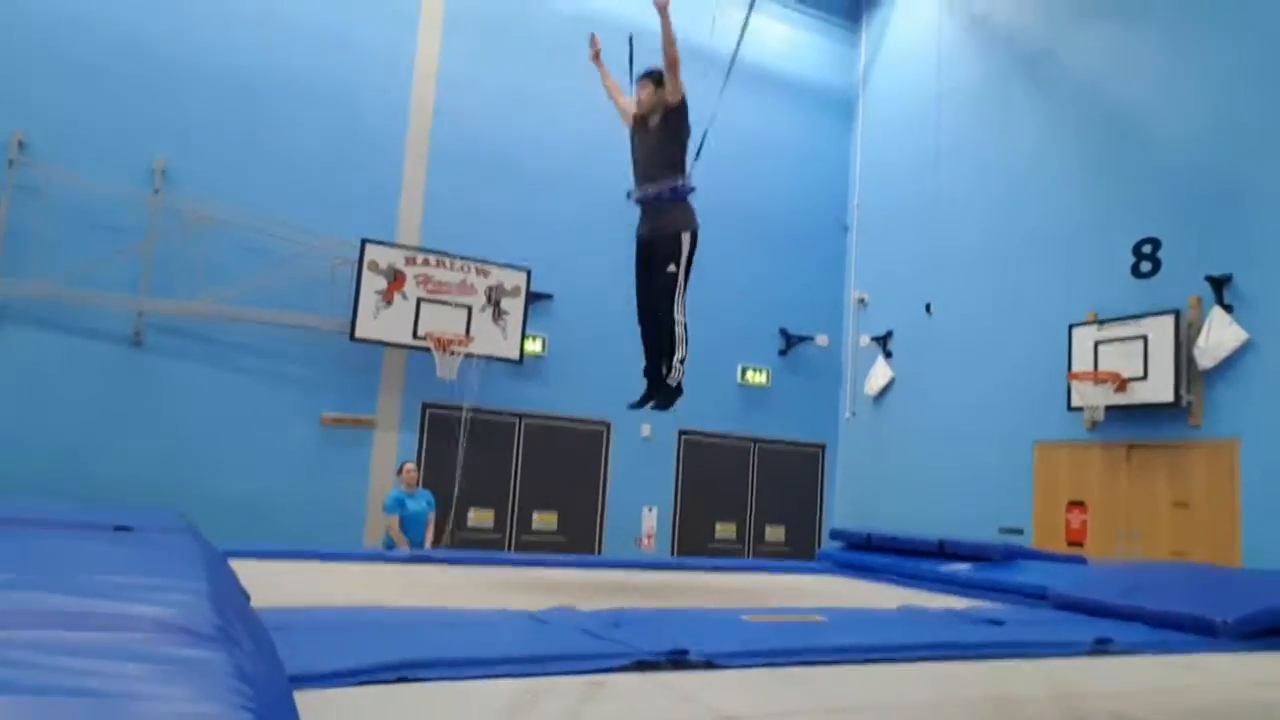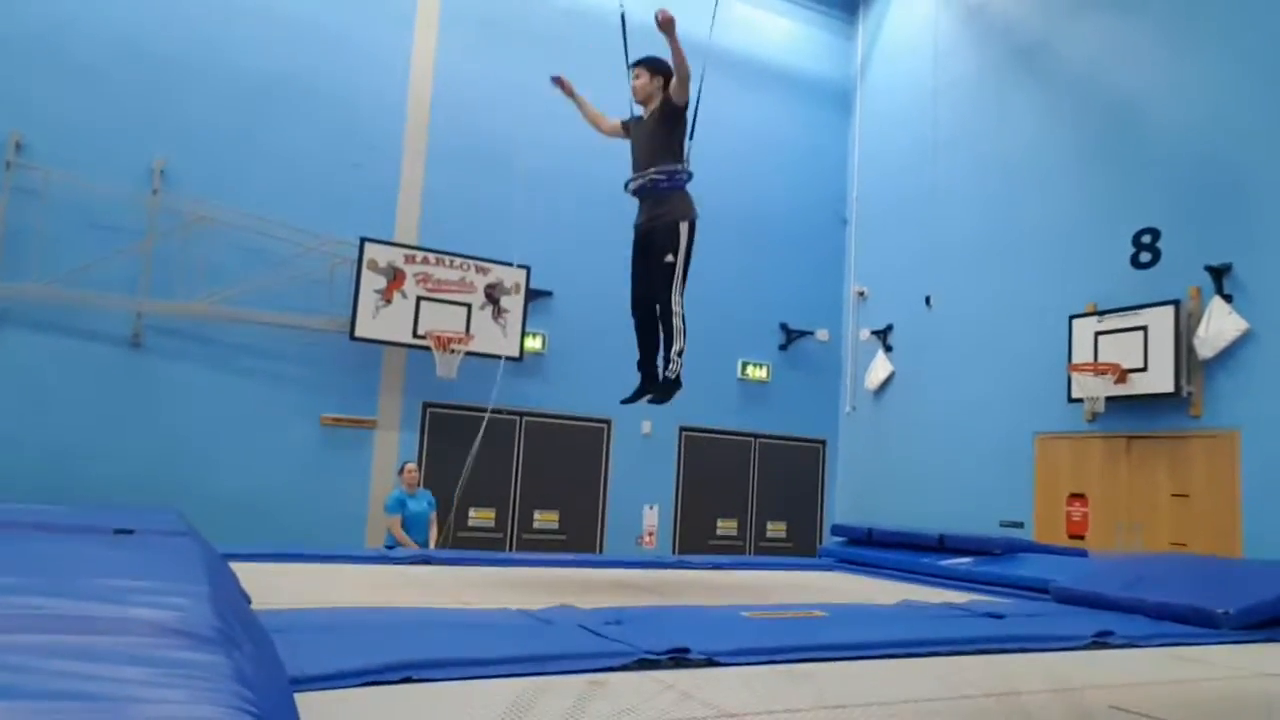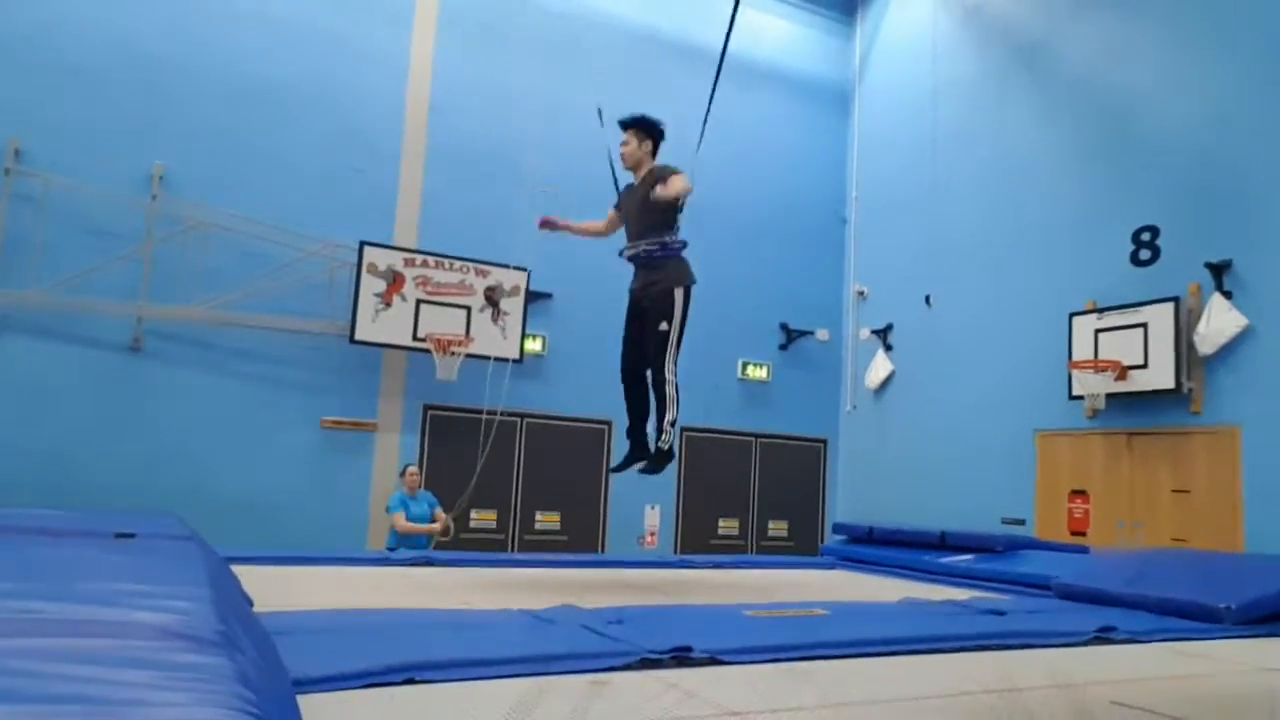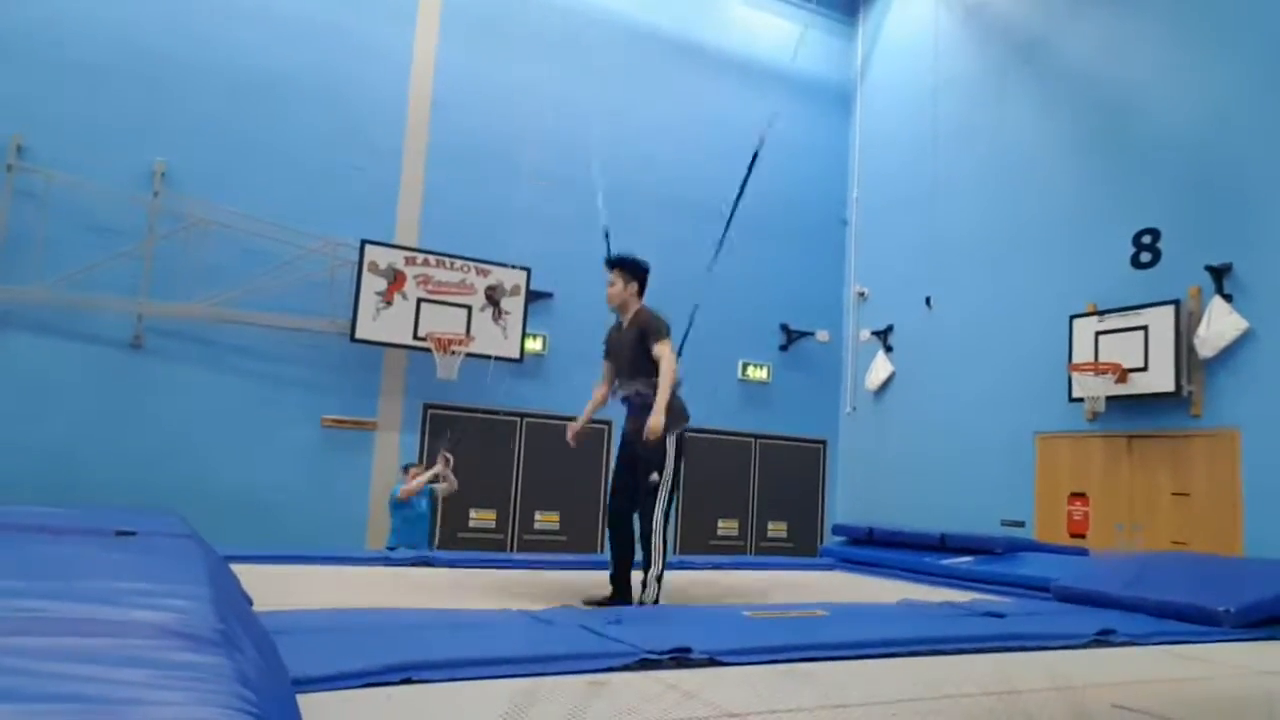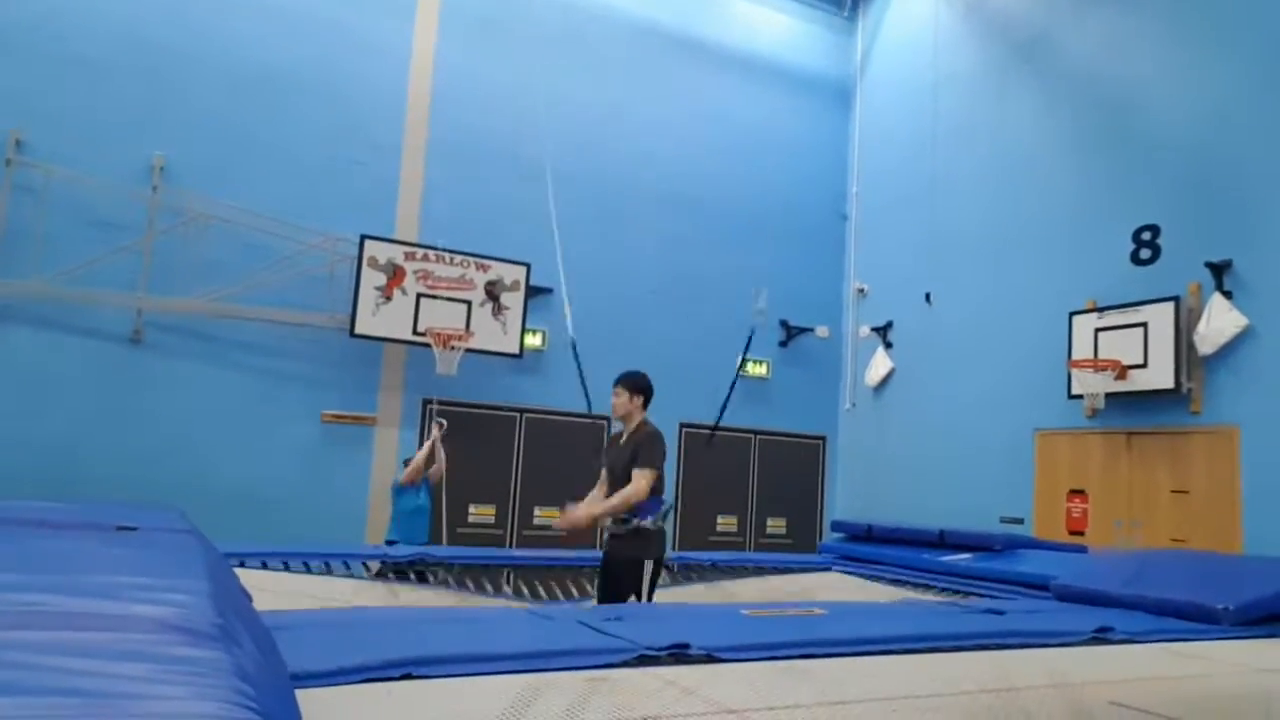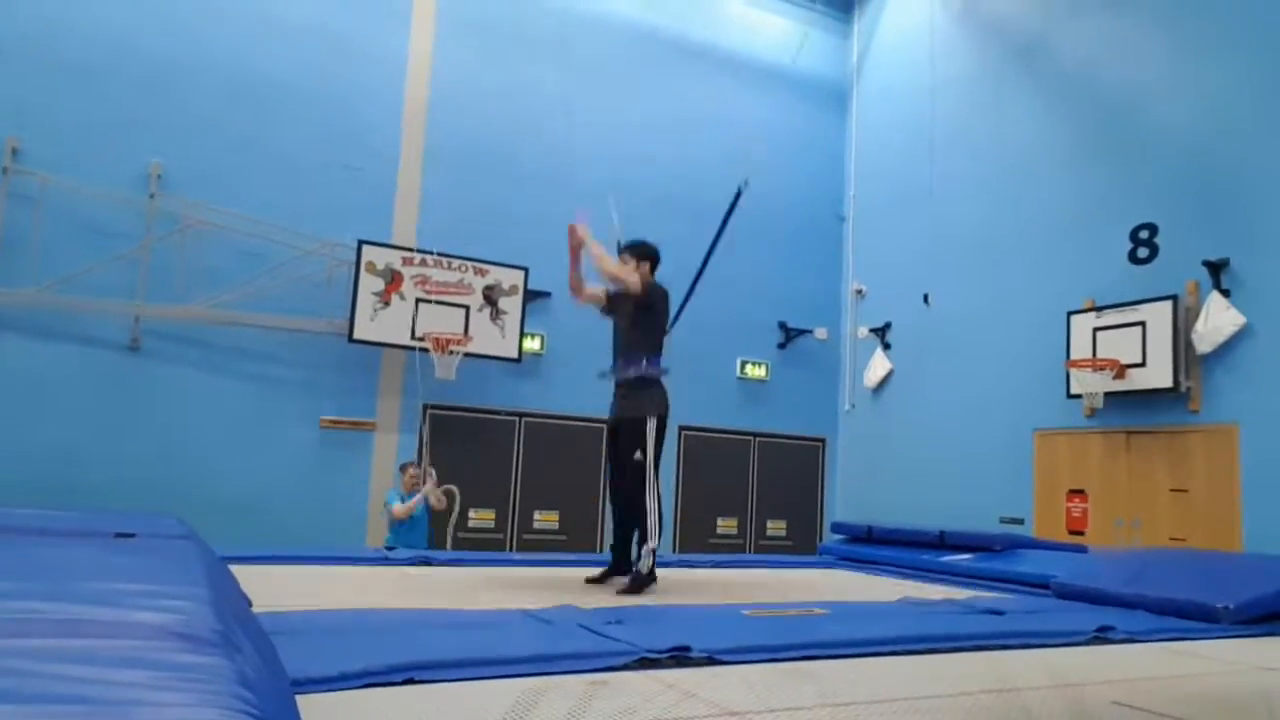
dt=0.2s
person 1, frame 1
left shoulder: (674, 118)
right shoulder: (640, 128)
left elbow: (672, 65)
right elbow: (618, 96)
right wrist: (599, 62)
left hip: (675, 224)
right hip: (648, 225)
left knee: (670, 306)
right knee: (647, 311)
left ankle: (673, 380)
right ankle: (654, 382)
person 1, frame 2
left shoulder: (672, 110)
right shoulder: (638, 123)
left elbow: (683, 75)
right elbow: (604, 125)
left wrist: (670, 34)
right wrist: (573, 95)
left hip: (674, 214)
right hip: (646, 216)
left knee: (668, 297)
right knee: (641, 302)
left ankle: (671, 373)
right ankle: (648, 376)
person 1, frame 3
left shoulder: (661, 178)
right shoulder: (629, 193)
left elbow: (684, 185)
right elbow: (605, 227)
left wrist: (671, 191)
right wrist: (563, 226)
left hip: (669, 282)
right hip: (641, 283)
left knee: (661, 368)
right knee: (631, 369)
left ankle: (664, 445)
right ankle: (637, 444)
person 1, frame 4
left shoulder: (650, 323)
right shoulder: (616, 333)
left elbow: (667, 364)
right elbow: (606, 383)
left wrist: (660, 410)
right wrist: (582, 420)
left hip: (661, 427)
right hip: (635, 426)
left knee: (653, 512)
right knee: (618, 511)
left ankle: (649, 596)
right ankle: (620, 590)
person 1, frame 5
left shoulder: (651, 439)
right shoulder: (615, 440)
left elbow: (639, 489)
right elbow: (602, 487)
left wrist: (591, 513)
right wrist: (580, 511)
left hip: (643, 540)
right hip: (617, 537)
person 1, frame 6
left shoulder: (655, 294)
right shoulder: (622, 300)
left elbow: (618, 275)
right elbow: (579, 289)
left wrist: (589, 242)
right wrist: (576, 253)
left hip: (645, 405)
right hip: (622, 402)
left knee: (642, 488)
right knee: (619, 488)
left ankle: (645, 567)
right ankle: (621, 560)
